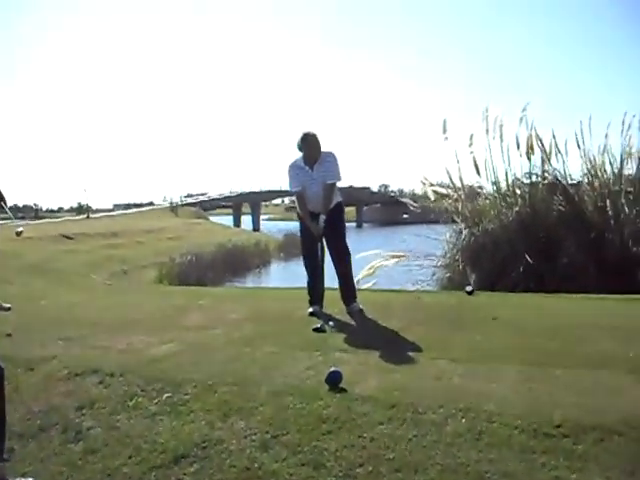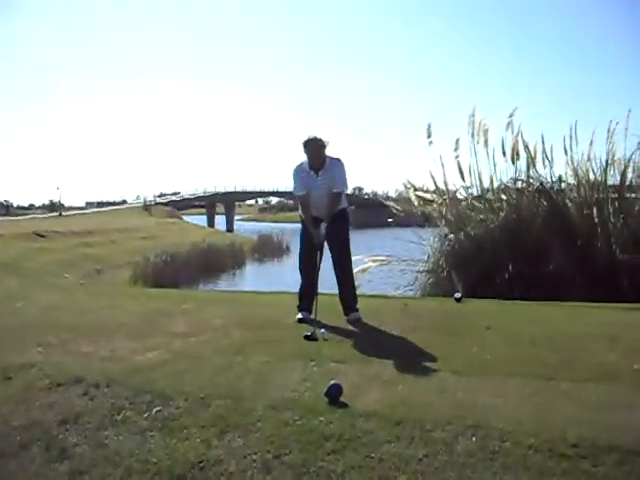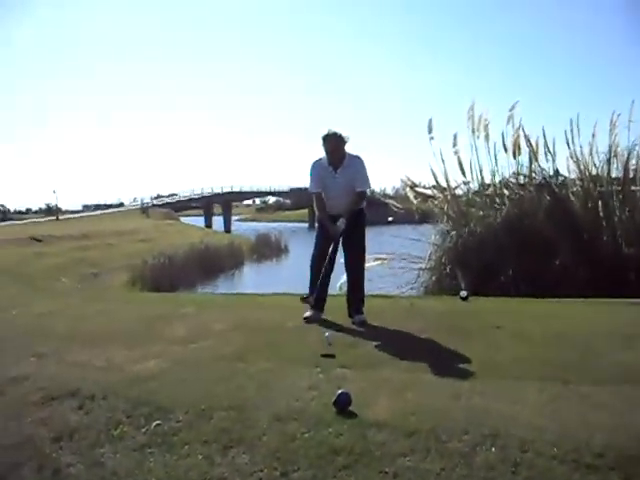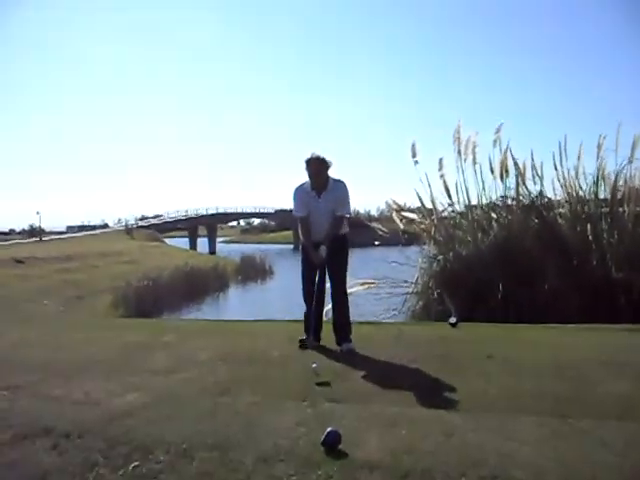
dt=0.4s
person 1, frame 1
left shoulder: (330, 159)
right shoulder: (294, 168)
left elbow: (330, 189)
right elbow: (299, 198)
left wrist: (323, 217)
right wrist: (311, 225)
left hip: (332, 211)
right hip: (308, 215)
left knee: (341, 256)
right knee: (311, 260)
left ankle: (351, 301)
right ankle: (315, 303)
person 1, frame 2
left shoulder: (336, 164)
right shoulder: (299, 171)
left elbow: (336, 196)
right elbow: (303, 202)
left wrist: (326, 225)
right wrist: (314, 231)
left hip: (337, 216)
right hip: (312, 219)
left knee: (342, 263)
right knee: (306, 264)
left ankle: (351, 309)
right ankle: (304, 309)
person 1, frame 3
left shoulder: (356, 163)
right shoulder: (317, 166)
left elbow: (361, 194)
right elbow: (317, 198)
left wrist: (344, 219)
right wrist: (329, 225)
left hip: (353, 216)
right hip: (327, 217)
left knee: (355, 263)
right knee: (319, 260)
left ankle: (356, 310)
right ankle: (316, 307)
person 1, frame 4
left shoulder: (339, 187)
right shoulder: (300, 192)
left elbow: (339, 220)
right elbow: (303, 224)
left wrist: (324, 247)
right wrist: (312, 252)
left hip: (336, 241)
right hip: (311, 243)
left knee: (338, 288)
right knee: (311, 289)
left ankle: (344, 338)
right ankle: (312, 335)
